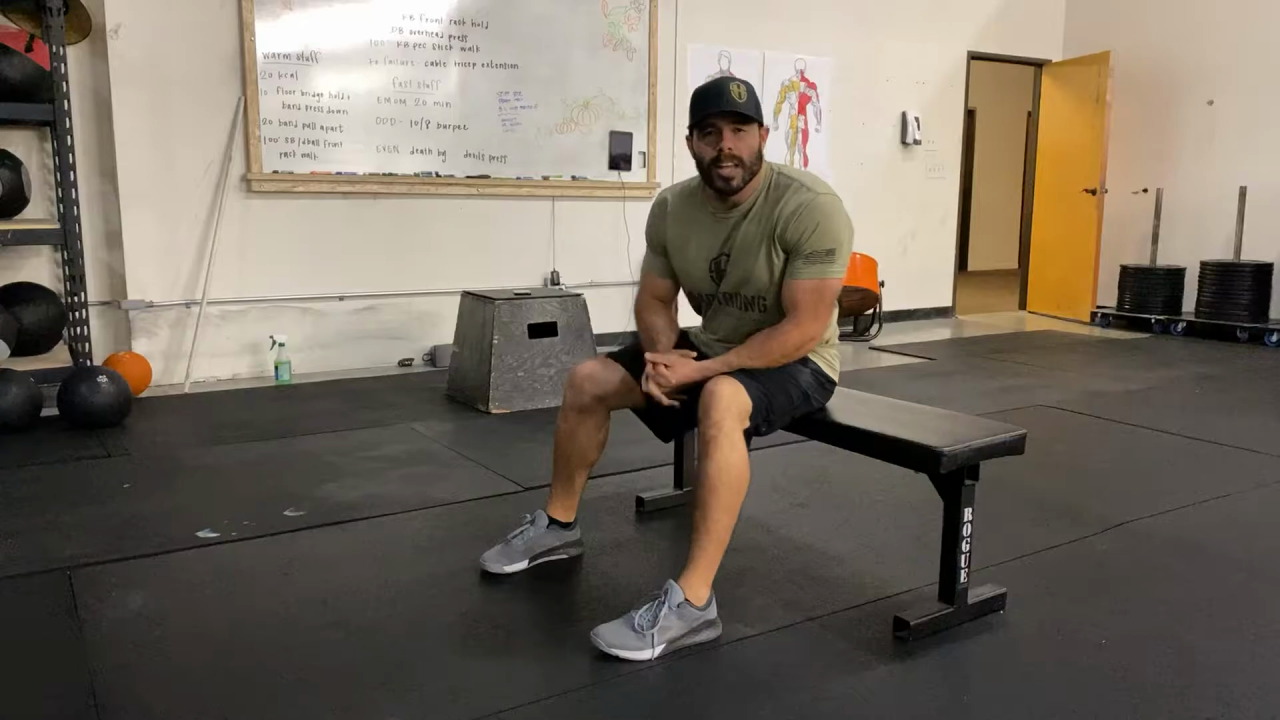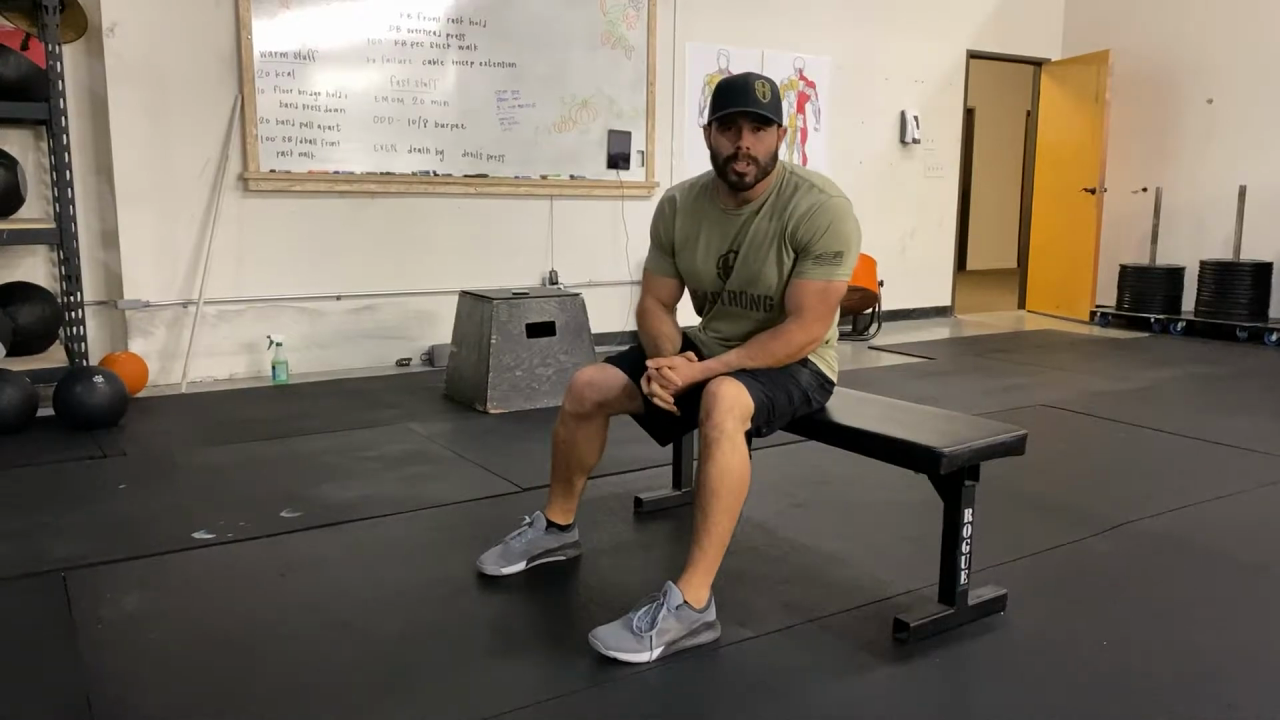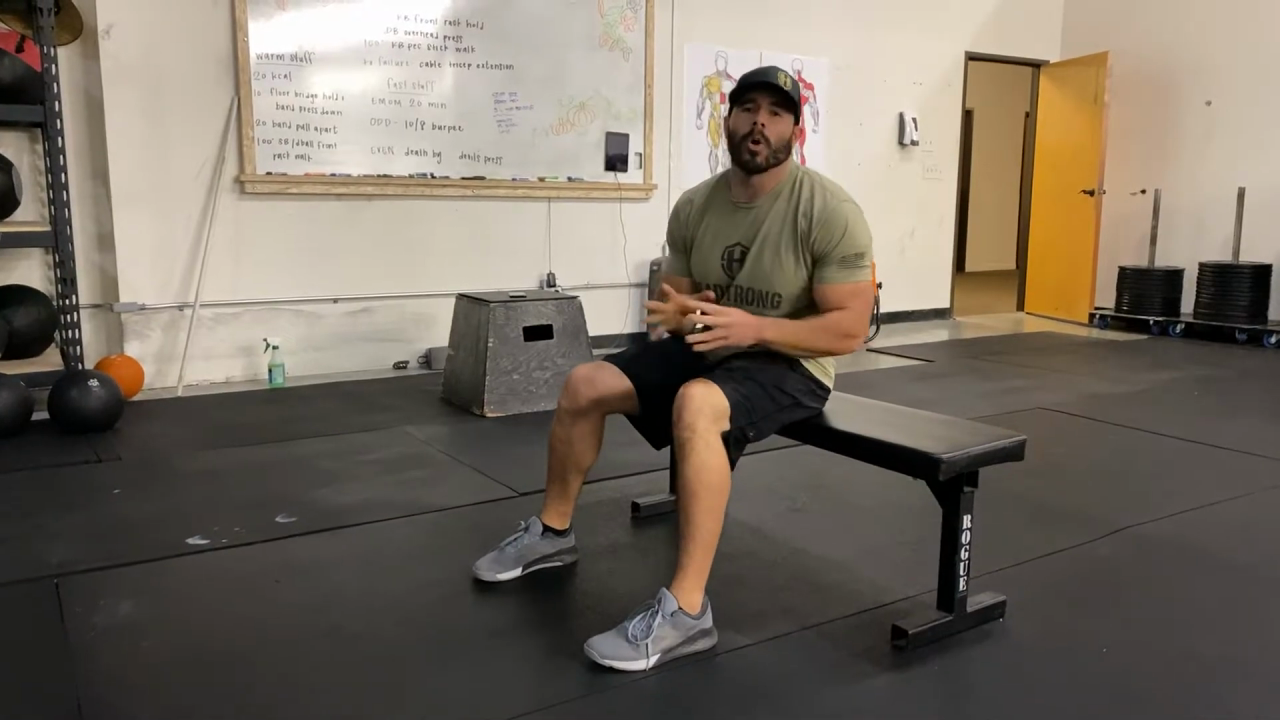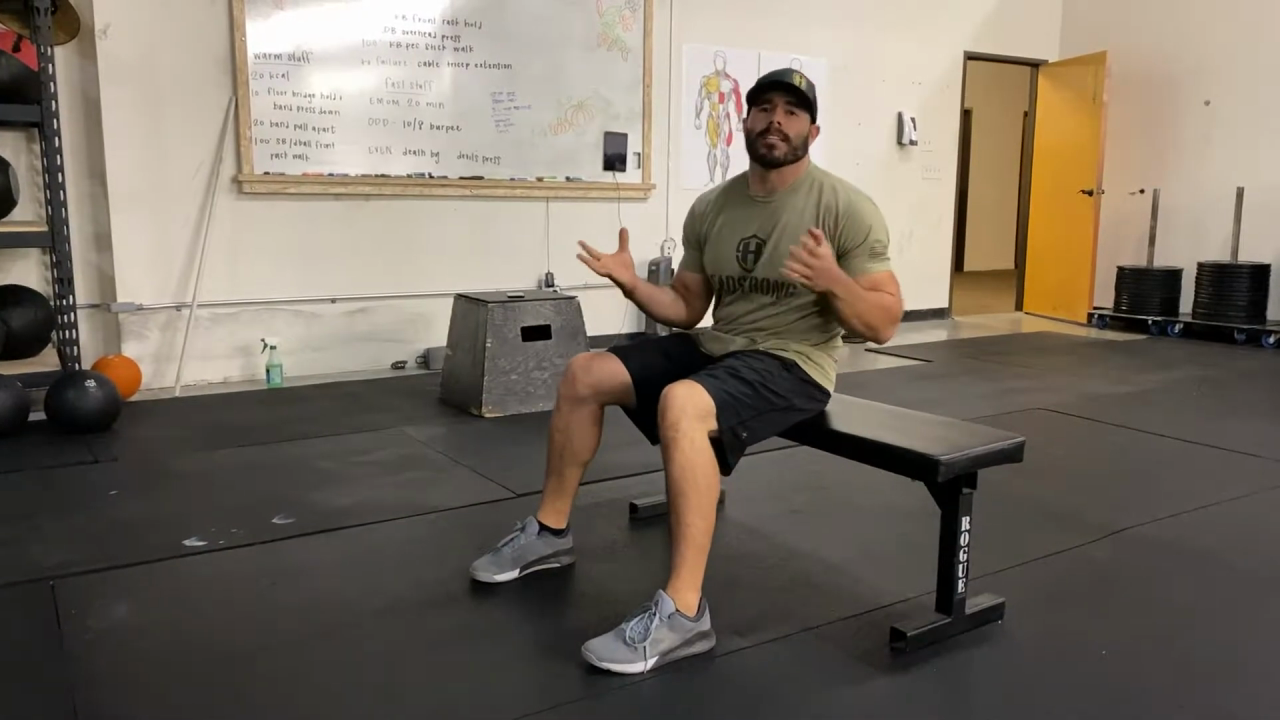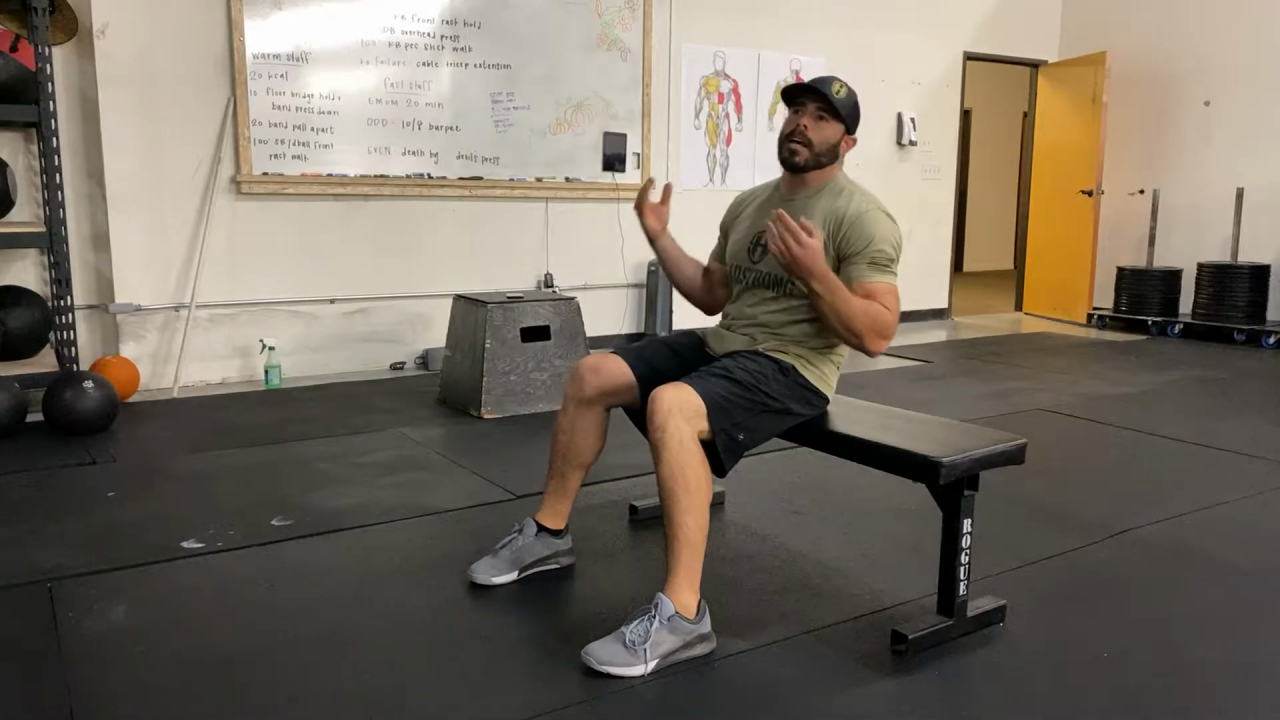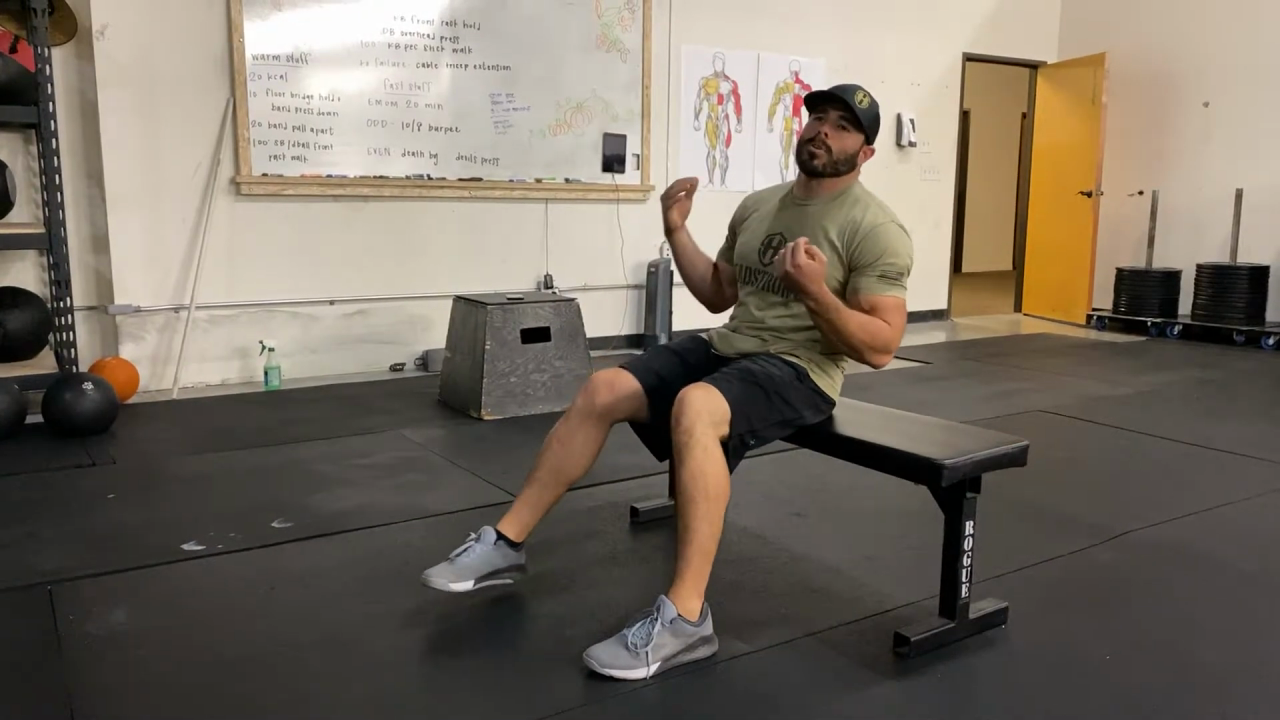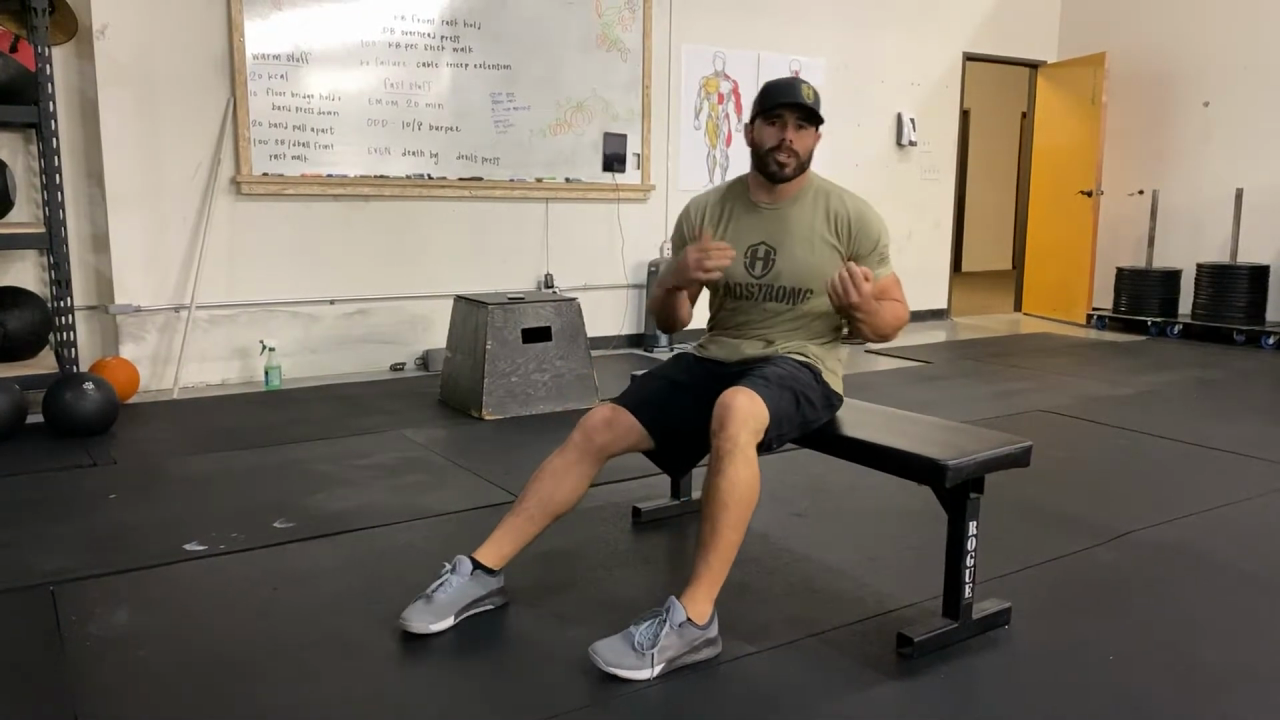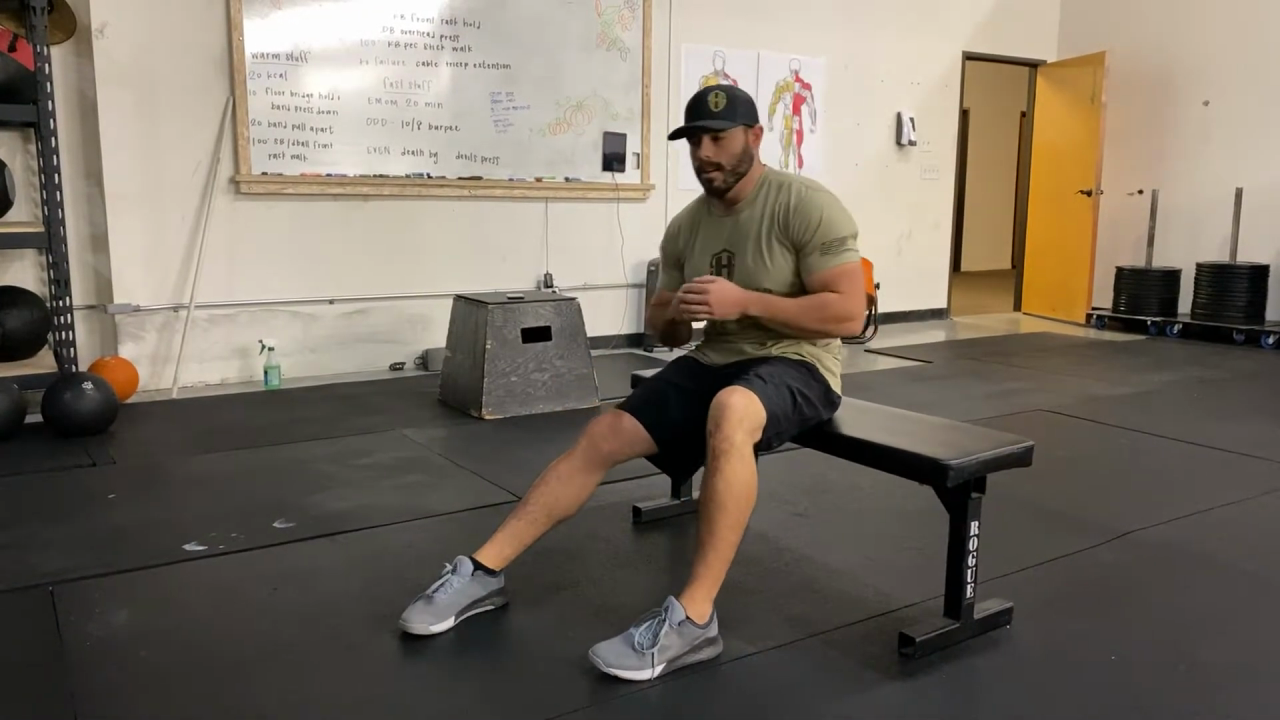
dt=0.5s
person 1, frame 1
left shoulder: (810, 207)
right shoulder: (672, 207)
left elbow: (803, 330)
right elbow: (654, 299)
left wrist: (699, 370)
right wrist: (665, 355)
left hip: (794, 361)
right hip: (711, 348)
left knee: (720, 400)
right knee: (587, 381)
left ankle: (691, 602)
right ankle: (558, 525)
person 1, frame 2
left shoulder: (820, 208)
right shoulder: (679, 204)
left elbow: (804, 330)
right elbow: (655, 302)
left wrist: (699, 371)
right wrist: (669, 359)
left hip: (793, 362)
right hip: (709, 347)
left knee: (722, 401)
right knee: (587, 387)
left ankle: (690, 603)
right ankle: (556, 526)
person 1, frame 3
left shoulder: (829, 212)
right shoulder: (695, 206)
left elbow: (850, 329)
right elbow: (679, 305)
left wrist: (760, 328)
right wrist: (674, 314)
left hip: (789, 365)
right hip: (711, 350)
left knee: (695, 405)
right knee: (583, 384)
left ankle: (685, 610)
right ankle: (552, 532)
person 1, frame 4
left shoulder: (844, 208)
right shoulder: (710, 207)
left elbow: (884, 323)
right elbow: (686, 308)
left wrist: (834, 283)
right wrist: (630, 283)
left hip: (790, 366)
right hip: (716, 347)
left knee: (680, 405)
right knee: (583, 374)
left ankle: (682, 612)
right ankle: (550, 532)
person 1, frame 5
left shoulder: (861, 217)
right shoulder: (750, 203)
left elbow: (876, 335)
right elbow: (711, 296)
left wrist: (815, 273)
right wrist: (660, 239)
left hip: (791, 367)
right hip: (724, 343)
left knee: (668, 407)
right knee: (591, 375)
left ankle: (682, 614)
right ankle: (547, 534)
person 1, frame 6
left shoulder: (874, 228)
right shoulder: (758, 204)
left elbow: (879, 348)
right elbow: (718, 295)
left wrist: (814, 290)
right wrist: (677, 232)
left hip: (799, 371)
right hip: (729, 346)
left knee: (693, 408)
right knee: (601, 392)
left ankle: (685, 616)
right ankle: (506, 543)
person 1, frame 7
left shoulder: (849, 216)
right shoulder: (705, 211)
left elbow: (893, 316)
right elbow: (665, 321)
left wrist: (861, 304)
right wrist: (679, 282)
left hip: (799, 367)
right hip: (715, 359)
left knee: (734, 413)
right knee: (598, 427)
left ankle: (693, 619)
right ankle: (481, 571)
person 1, frame 8
left shoulder: (807, 206)
right shoulder: (686, 226)
left elbow: (848, 314)
right elbow: (662, 327)
left wrist: (745, 301)
right wrist: (676, 314)
left hip: (795, 365)
right hip: (714, 360)
left knee: (729, 414)
right knee: (602, 436)
left ankle: (692, 618)
right ankle: (481, 572)
